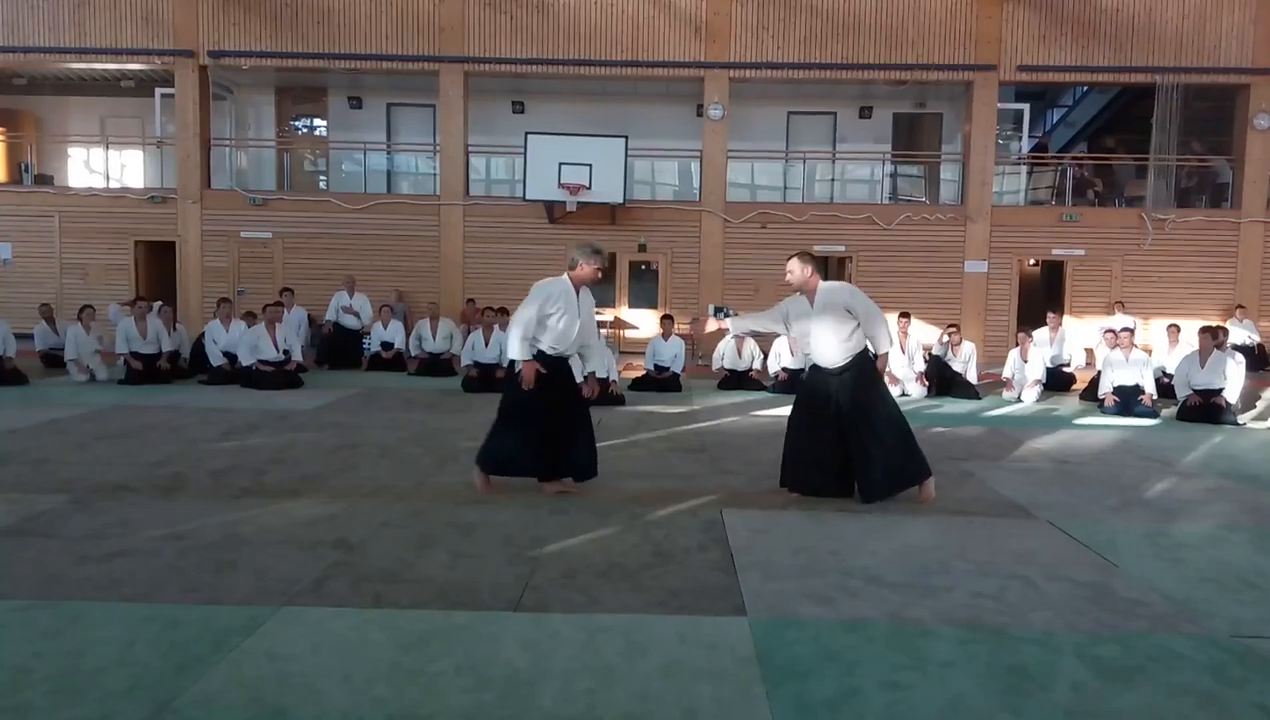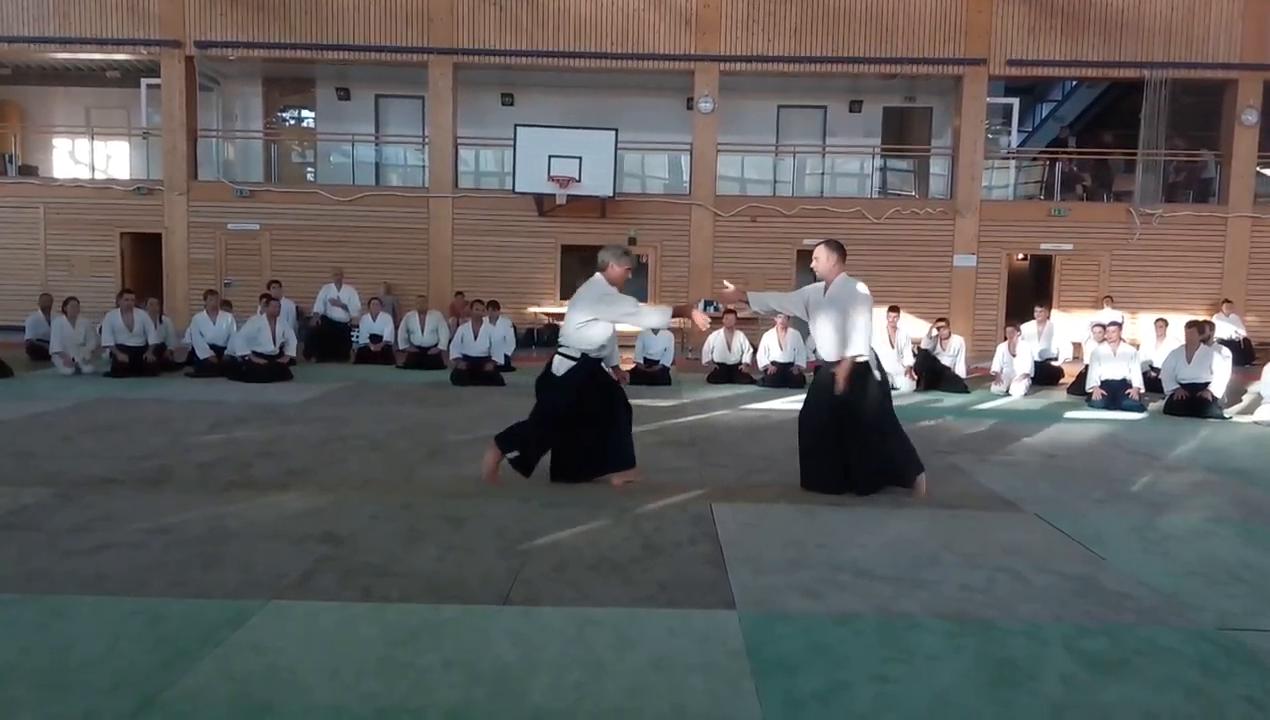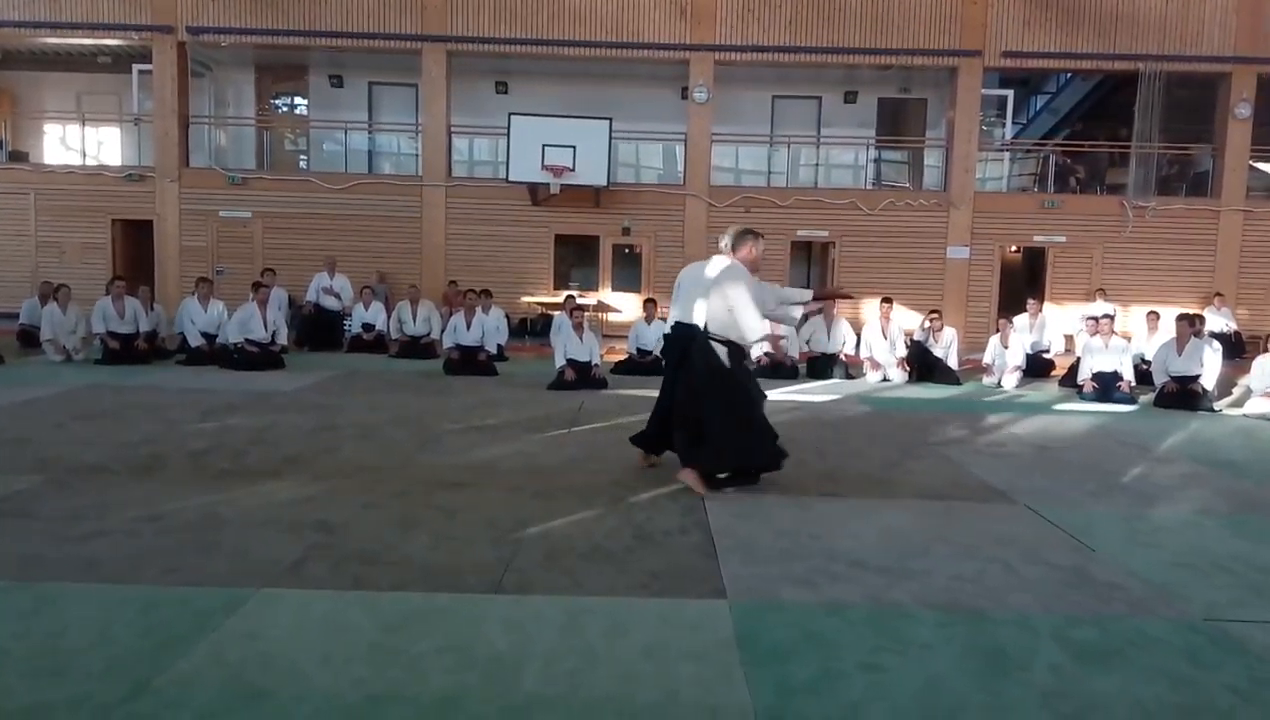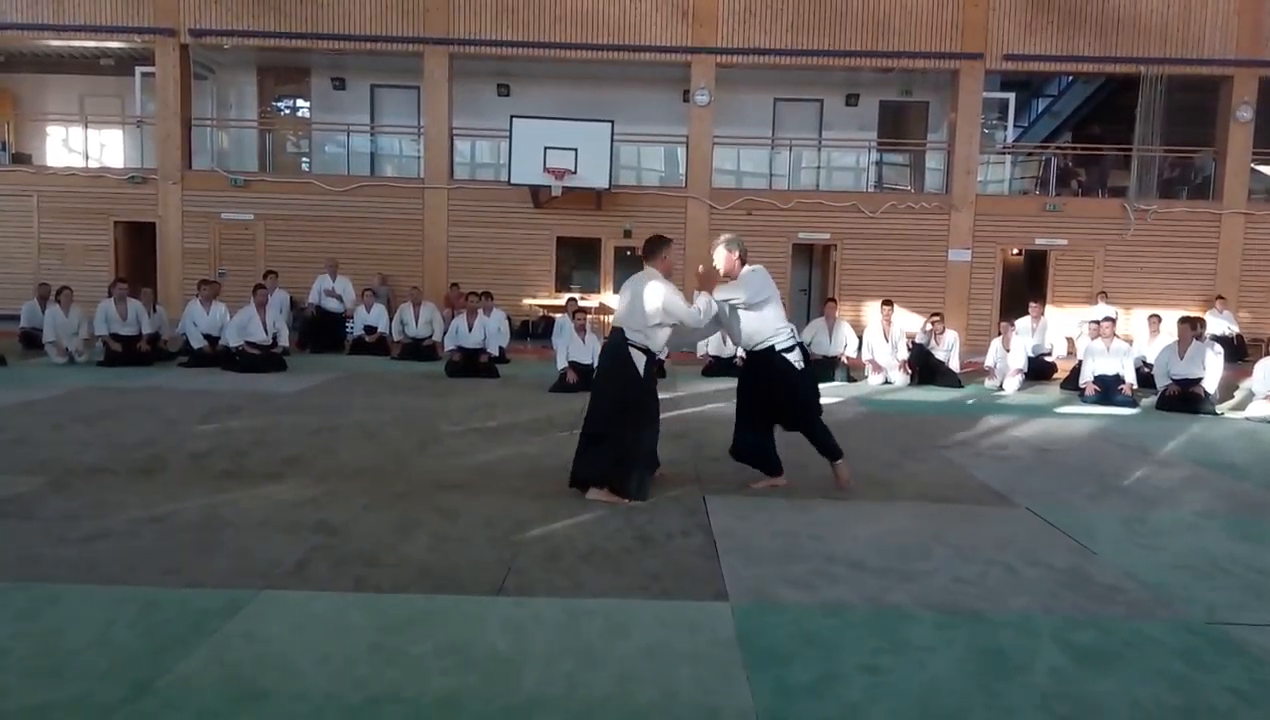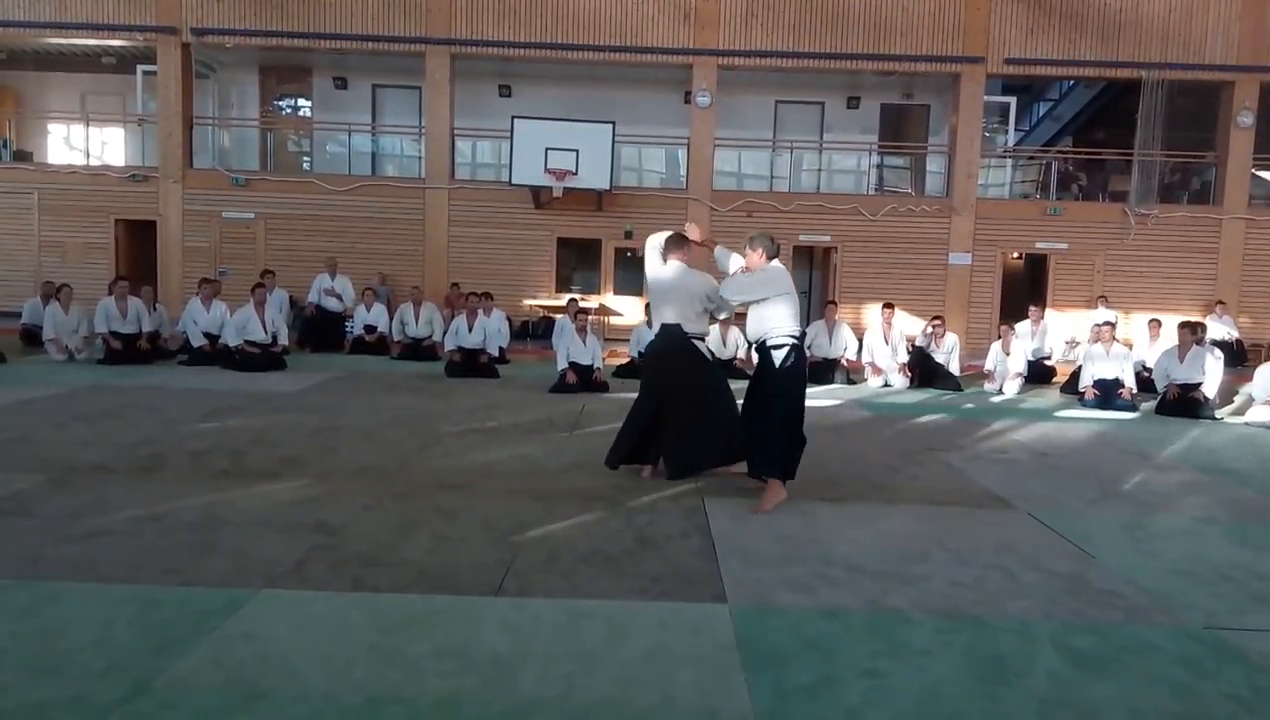
dt=0.7s
person 1, frame 1
left shoulder: (844, 292)
right shoulder: (791, 306)
left elbow: (874, 319)
right elbow: (761, 320)
left wrist: (881, 355)
right wrist: (721, 324)
left hip: (856, 370)
right hip: (822, 374)
left knee: (879, 426)
right knee: (806, 428)
left ankle: (921, 477)
right ankle: (811, 482)
person 1, frame 2
left shoulder: (854, 290)
right shoulder: (814, 291)
left elbow: (861, 327)
right elbow: (782, 301)
left wrist: (848, 361)
right wrist: (743, 296)
left hip: (858, 368)
right hip: (829, 369)
left knee: (875, 425)
right knee: (815, 423)
left ankle: (912, 474)
right ankle: (829, 477)
person 1, frame 3
left shoulder: (727, 273)
right shoulder: (735, 276)
left elbow: (774, 297)
right elbow: (746, 309)
left wrist: (815, 296)
right wrist: (769, 337)
left hip: (719, 352)
right hip: (718, 353)
right knee: (737, 413)
right ankle: (697, 469)
person 1, frame 4
left shoulder: (633, 283)
right shoulder: (662, 288)
right elbow: (697, 320)
right wrist: (706, 291)
left hip: (618, 352)
right hip: (631, 359)
left knee: (634, 418)
right knee: (629, 421)
left ankle: (628, 473)
right ankle: (601, 485)
person 1, frame 5
left shoulder: (654, 272)
right shoulder: (701, 280)
left elbow: (653, 242)
right elbow: (723, 309)
left wrist: (678, 237)
left hip: (660, 347)
right hip: (690, 349)
left knee: (652, 404)
right knee: (716, 405)
left ankle: (646, 461)
right ankle: (723, 461)
person 2, frame 1
left shoulder: (587, 297)
right shoulder: (546, 289)
left elbow: (590, 338)
right elbow: (519, 324)
left wrist: (590, 374)
right wrist: (525, 361)
left hip: (559, 366)
right hip: (535, 362)
left knee: (571, 417)
right knee: (522, 419)
left ankle: (553, 478)
right ankle: (485, 468)
person 2, frame 2
left shoulder: (602, 291)
right shoulder: (600, 294)
left elbow: (608, 331)
right elbow: (635, 313)
left wrist: (613, 365)
right wrist: (680, 311)
left hip: (589, 364)
right hip: (571, 365)
left knee: (616, 410)
right knee: (548, 418)
left ankle: (617, 469)
right ankle: (499, 450)
person 2, frame 3
left shoulder: (690, 271)
right shoulder: (734, 276)
left hip: (677, 338)
right hip: (706, 343)
left knee: (673, 399)
right knee: (723, 403)
left ankle: (651, 449)
person 2, frame 4
left shoulder: (757, 276)
right shoulder: (726, 288)
left elbow: (729, 297)
right elbow: (710, 321)
left wrist: (701, 293)
left hip: (784, 356)
right hip: (755, 360)
left knee: (805, 415)
right knee: (752, 418)
left ankle: (836, 462)
right ankle: (774, 474)
person 2, frame 5
left shoulder: (774, 275)
right shoulder: (768, 276)
left elbow: (729, 291)
right elbow: (734, 264)
left wrist: (736, 277)
right wrist: (709, 243)
left hip: (782, 355)
right hip: (774, 354)
left knee: (770, 416)
right knee: (757, 414)
left ankle: (775, 484)
right ankle: (771, 476)
